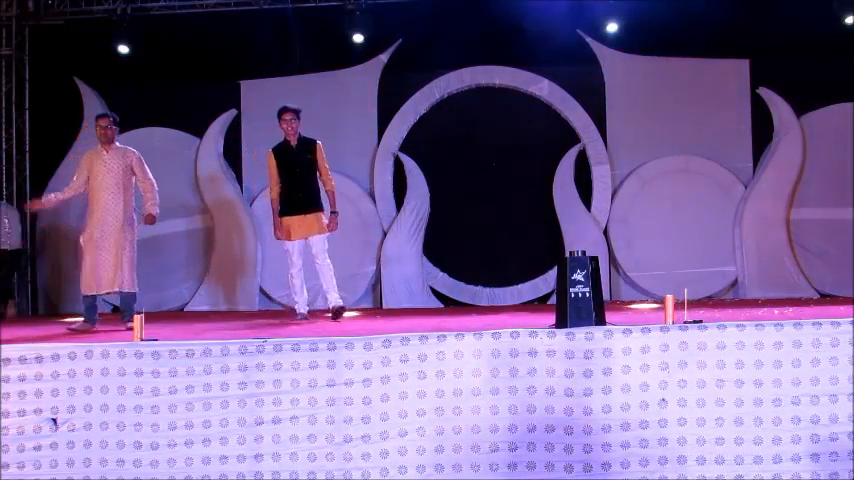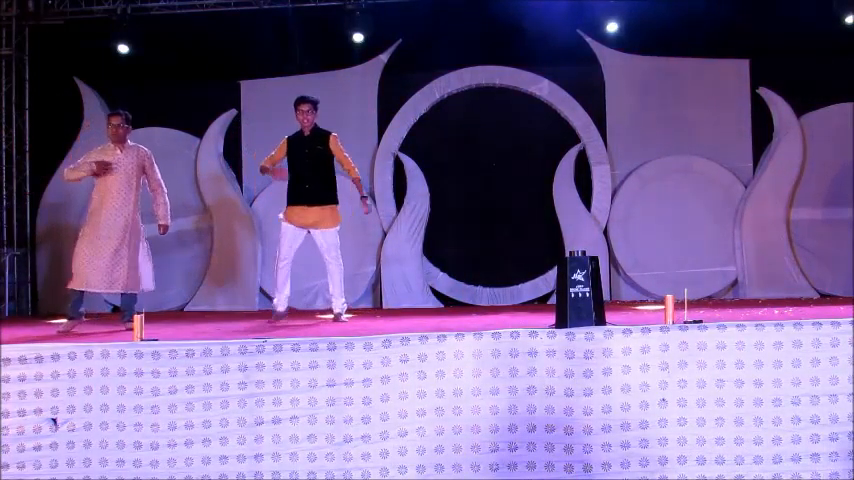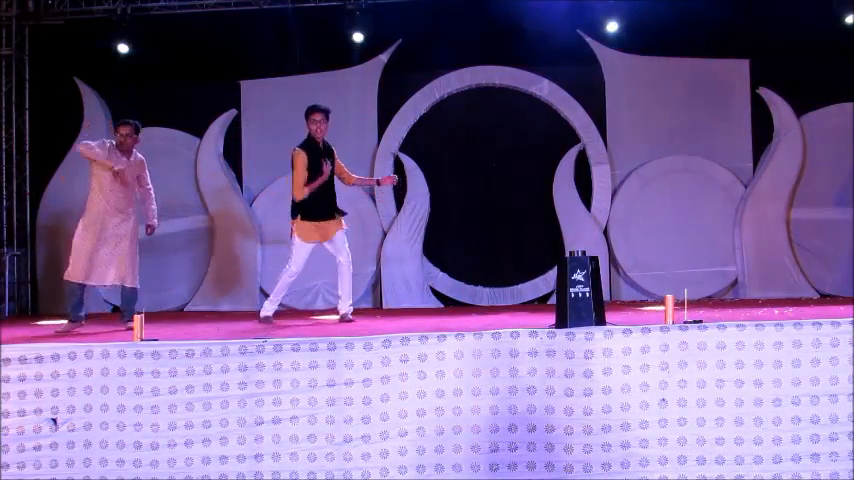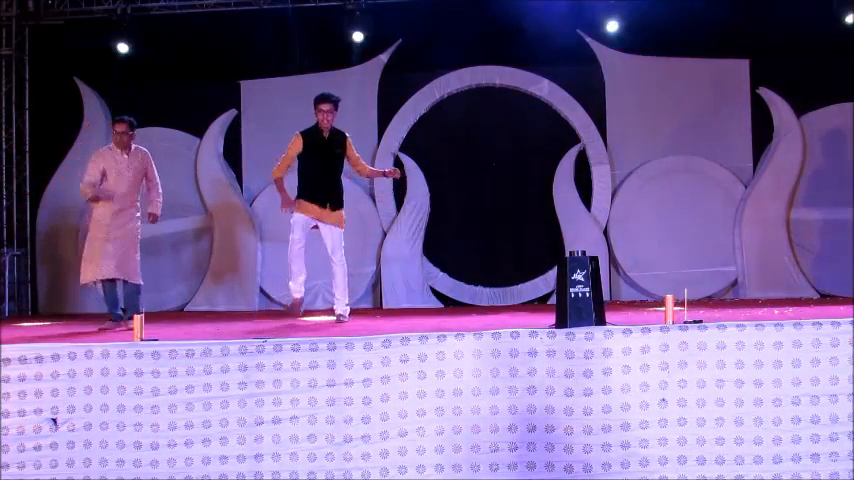
dt=0.4s
person 1, frame 1
left shoulder: (315, 146)
right shoulder: (275, 153)
left elbow: (327, 181)
right elbow: (275, 190)
left wrist: (333, 212)
right wrist: (276, 222)
left hip: (314, 214)
right hip: (289, 217)
left knee: (322, 259)
right knee: (295, 265)
left ankle: (335, 303)
right ankle: (301, 308)
person 1, frame 2
left shoulder: (329, 138)
right shoulder: (289, 142)
left elbow: (350, 168)
right elbow: (264, 165)
left wrist: (362, 195)
right wrist: (271, 170)
left hip: (325, 210)
right hip: (295, 210)
left knee: (332, 259)
right knee: (284, 257)
left ankle: (338, 308)
right ankle: (280, 306)
person 1, frame 3
left shoulder: (328, 149)
right shoulder: (302, 152)
left elbow: (346, 178)
right elbow: (299, 193)
left wrist: (378, 181)
right wrist: (322, 177)
left hip: (332, 219)
right hip: (307, 221)
left knee: (345, 260)
right knee: (293, 268)
left ankle: (345, 309)
right ankle: (267, 311)
person 1, frame 4
left shoulder: (343, 139)
right shoulder: (302, 138)
left elbow: (361, 167)
right elbow: (279, 171)
left wrist: (384, 173)
right wrist: (284, 195)
left hip: (333, 208)
right hip: (305, 204)
left knee: (337, 257)
right knee: (297, 241)
left ankle: (342, 309)
right ankle: (297, 291)
person 2, frame 1
left shoulder: (130, 155)
right shoulder: (89, 158)
left elbow: (148, 184)
right elbow: (75, 187)
left wrist: (151, 210)
right wrist: (46, 201)
left hip: (122, 222)
right hip: (96, 223)
left knee: (124, 266)
right knee: (91, 268)
left ankle: (128, 317)
right ankle: (89, 319)
person 2, frame 2
left shoulder: (142, 154)
right shoulder: (99, 154)
left elbow: (157, 188)
right elbow: (68, 174)
left wrist: (163, 218)
right wrist: (93, 167)
left hip: (128, 223)
right hip: (98, 222)
left knee: (129, 268)
right knee: (83, 264)
left ankle: (128, 318)
right ankle: (75, 315)
person 2, frame 3
left shoulder: (139, 162)
right shoulder: (105, 150)
left elbow: (146, 192)
right elbow: (84, 147)
left wrist: (151, 221)
right wrist: (113, 166)
left hip: (125, 223)
right hip: (95, 220)
left knee: (127, 270)
right knee: (79, 268)
left ankle: (128, 317)
right ankle: (75, 318)
person 2, frame 4
left shoulder: (143, 155)
right shoulder: (102, 155)
left elbow: (154, 185)
right elbow: (88, 183)
left wrist: (154, 207)
right wrist: (92, 195)
left hip: (130, 220)
right hip: (104, 220)
left knee: (130, 267)
right knee: (105, 268)
left ankle: (131, 315)
right ankle: (116, 316)
